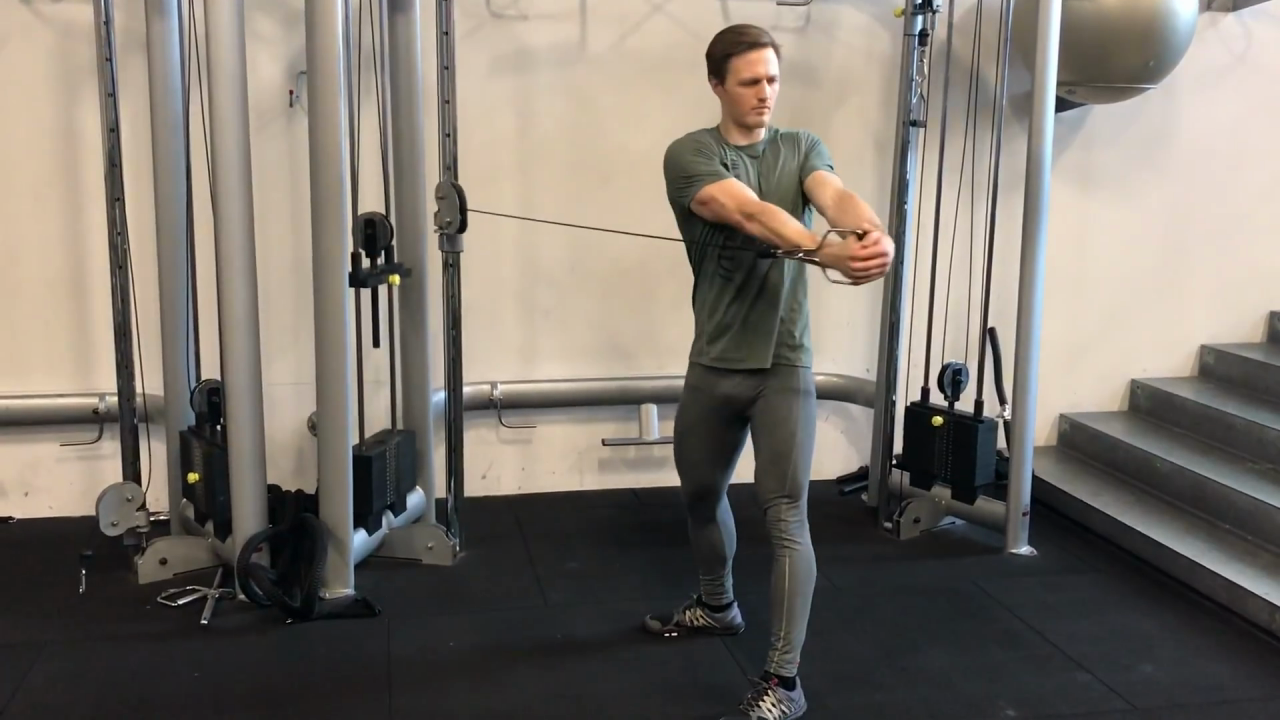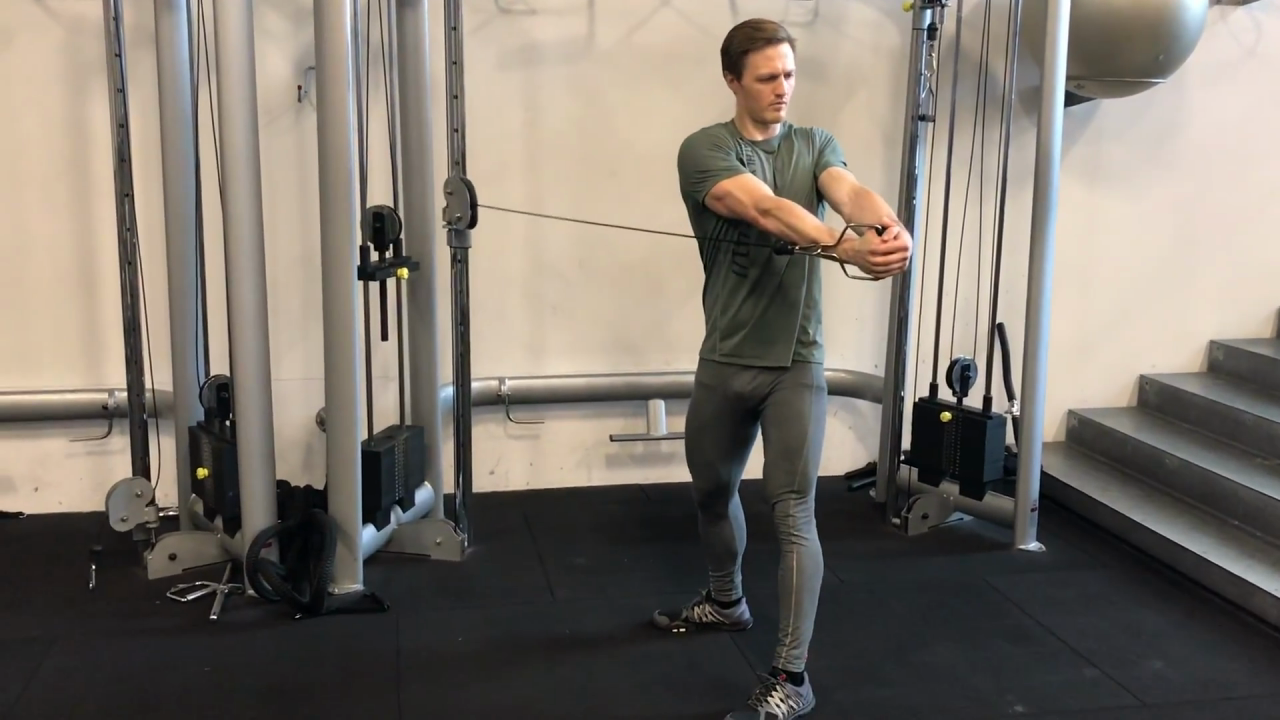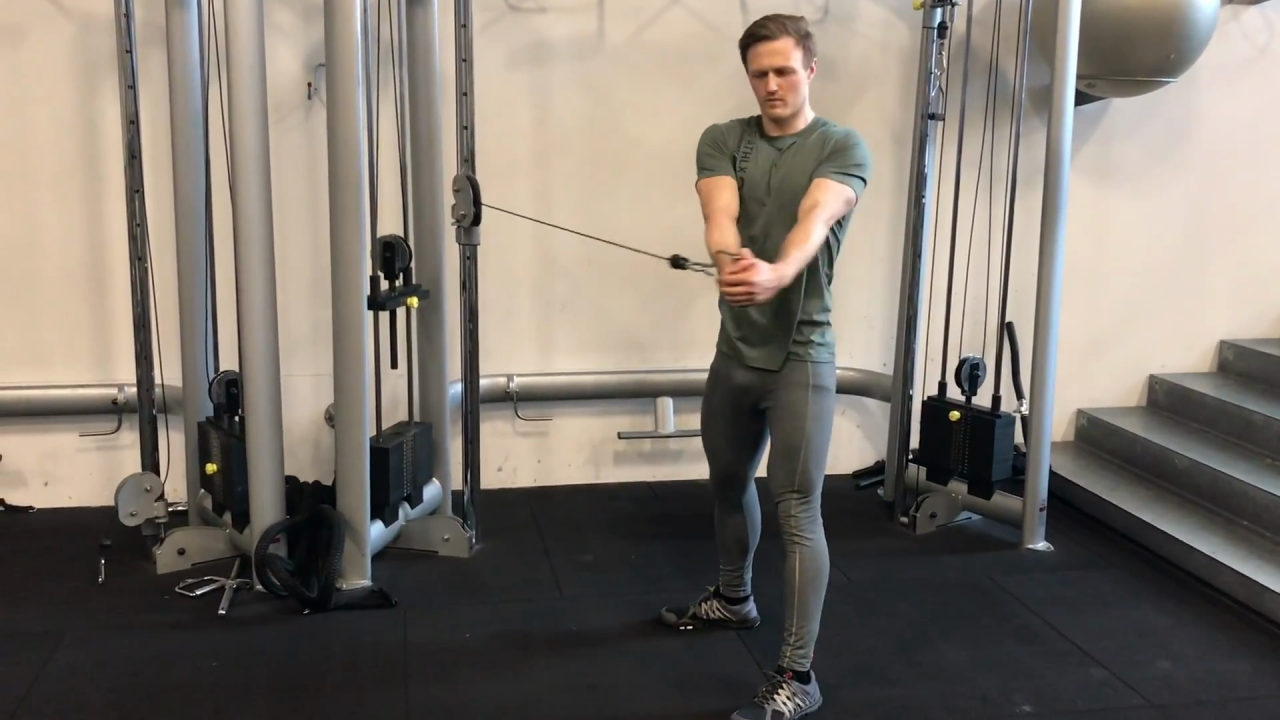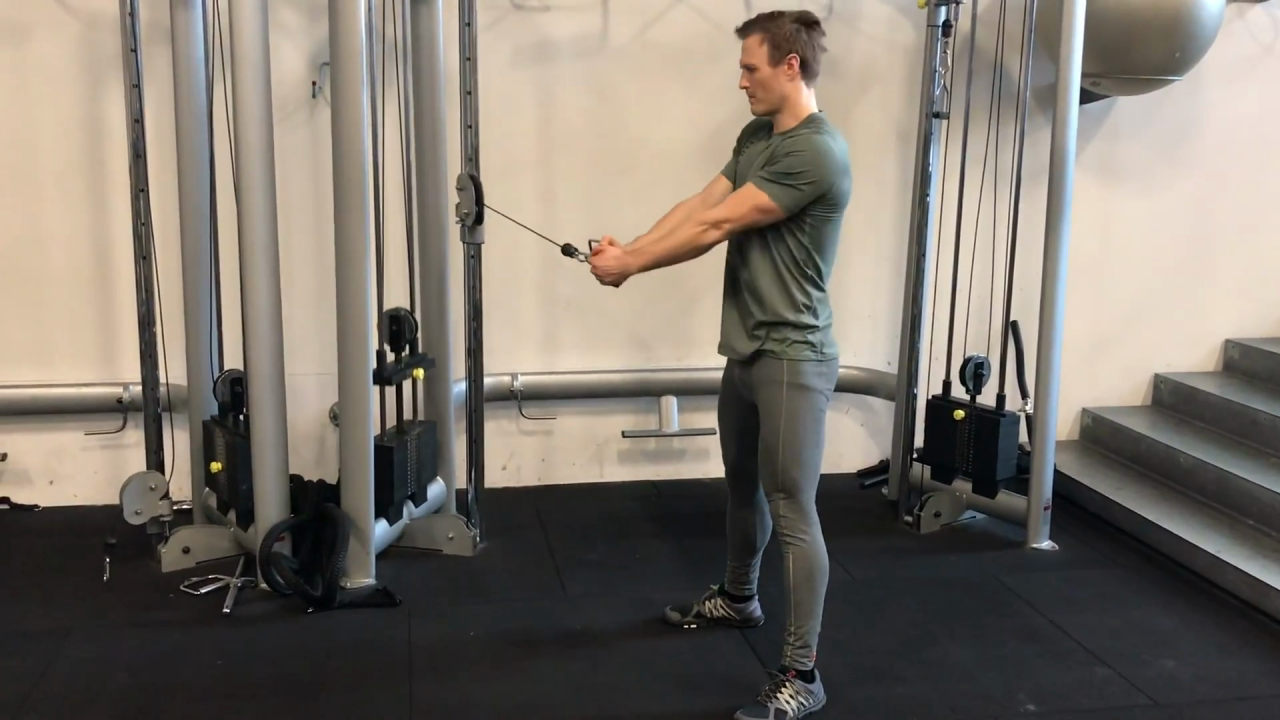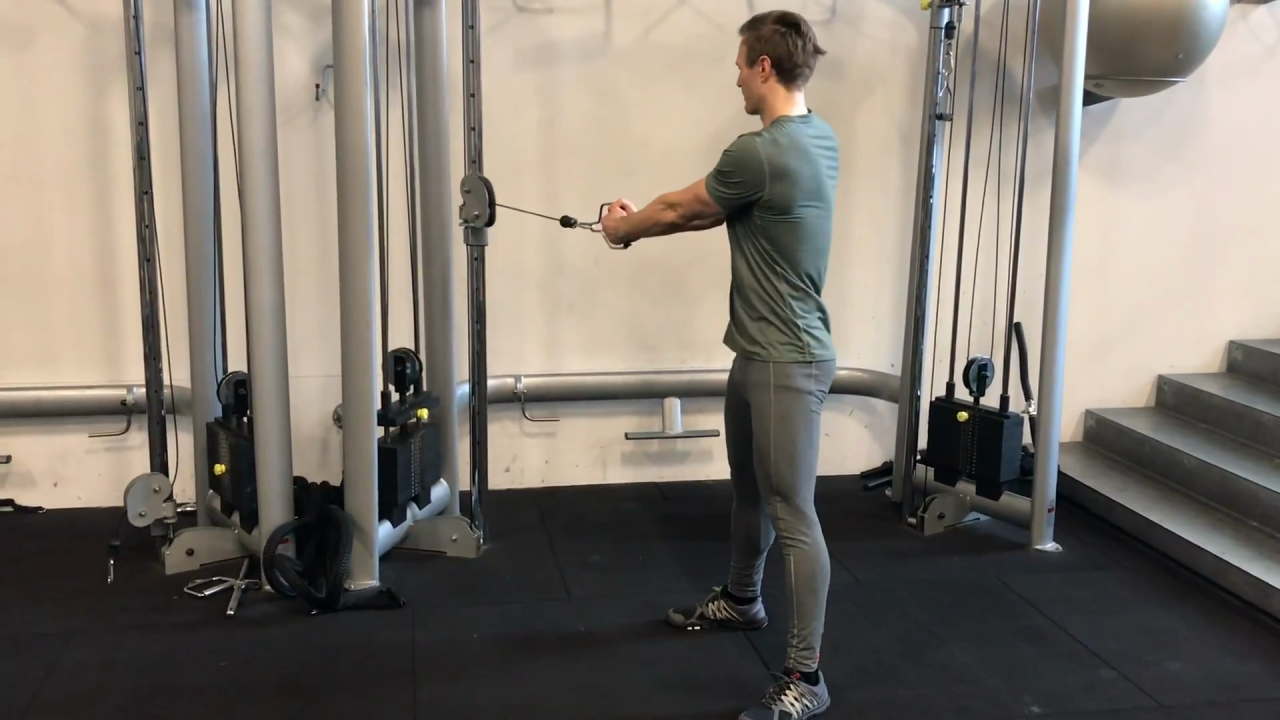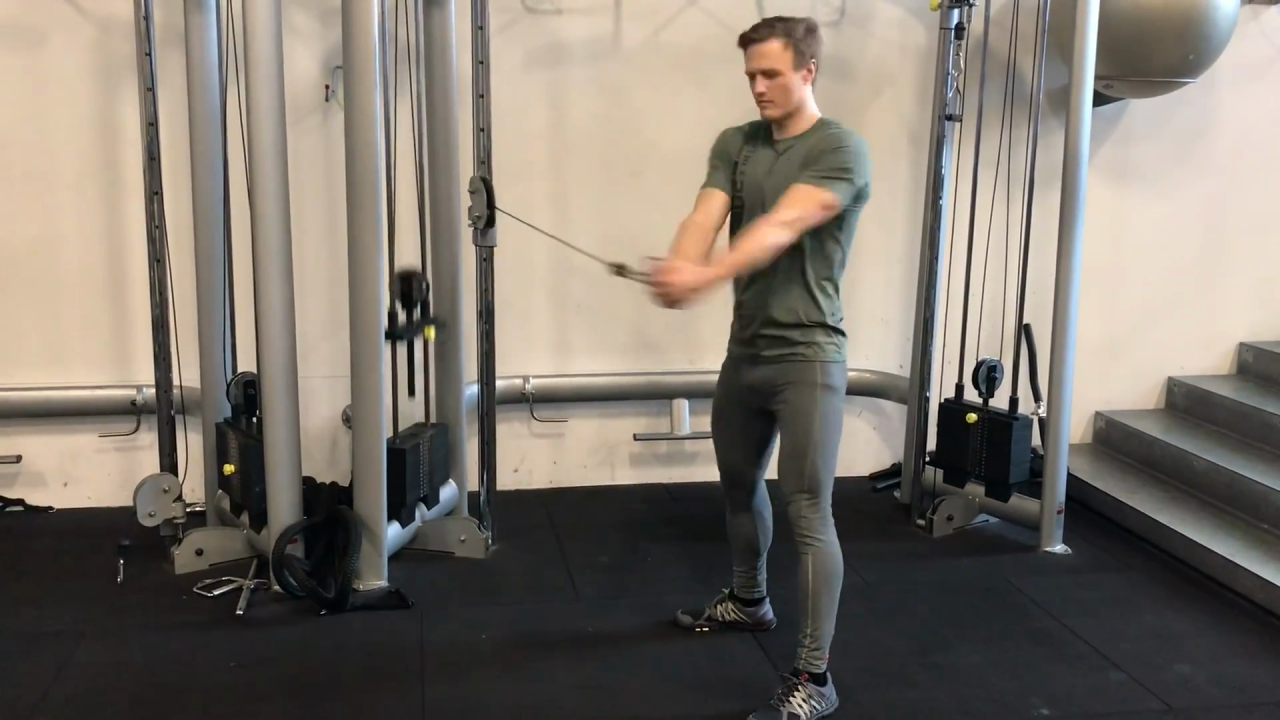
dt=0.7s
person 1, frame 1
left shoulder: (802, 149)
right shoulder: (689, 156)
left elbow: (835, 196)
right elbow: (752, 216)
left wrist: (872, 235)
right wrist: (826, 252)
left hip: (784, 366)
right hip: (714, 366)
left knee: (785, 517)
right knee: (701, 496)
right ankle: (717, 605)
person 1, frame 2
left shoulder: (816, 145)
right shoulder: (704, 150)
left elbow: (851, 193)
right elbow: (767, 211)
left wrist: (890, 228)
right wrist: (848, 247)
left hip: (796, 361)
right hip: (726, 360)
left knee: (792, 513)
right knee: (712, 491)
right ankle: (725, 600)
person 1, frame 3
left shoulder: (843, 148)
right shoulder: (722, 140)
left elbow: (814, 222)
right elbow: (721, 214)
left wrist: (774, 274)
right wrist: (733, 263)
left hip: (799, 358)
right hip: (734, 351)
left knee: (797, 512)
right knee: (728, 485)
right ankle: (732, 598)
person 1, frame 4
left shoulder: (817, 152)
right shoulder: (756, 137)
left elbow: (716, 227)
right elbow: (700, 203)
left wrist: (630, 265)
right wrist: (628, 248)
left hip: (792, 360)
right hip: (745, 351)
left knee: (792, 513)
right knee: (743, 487)
right ankle: (737, 597)
person 1, frame 5
left shoulder: (759, 152)
right shoulder: (814, 137)
left elbow: (680, 208)
right elbow: (712, 210)
left wrist: (623, 227)
right wrist: (640, 218)
left hip: (786, 363)
right hip: (760, 353)
left knee: (792, 514)
right knee: (748, 489)
right ankle: (741, 599)
person 1, frame 6
left shoulder: (840, 148)
right shoulder: (734, 144)
left elbow: (780, 228)
right elbow: (708, 216)
left wrist: (705, 276)
right wrist: (677, 262)
left hip: (807, 358)
right hip: (745, 351)
left knee: (810, 512)
right knee: (739, 488)
right ankle: (748, 600)
